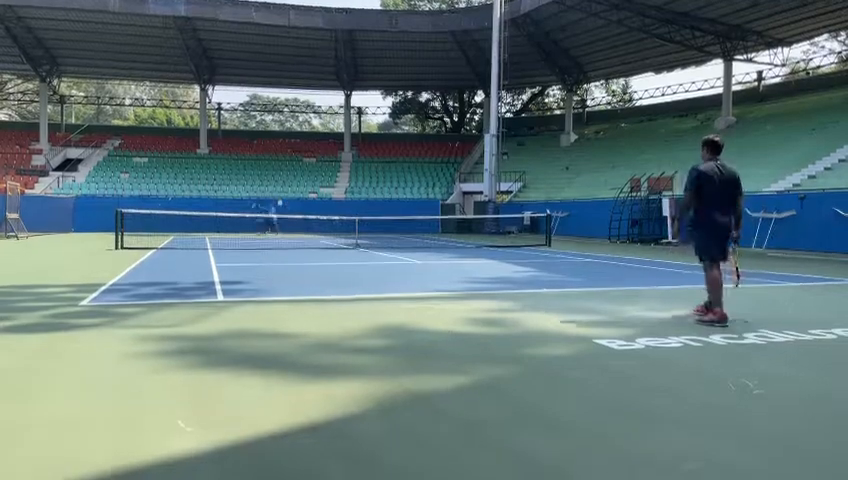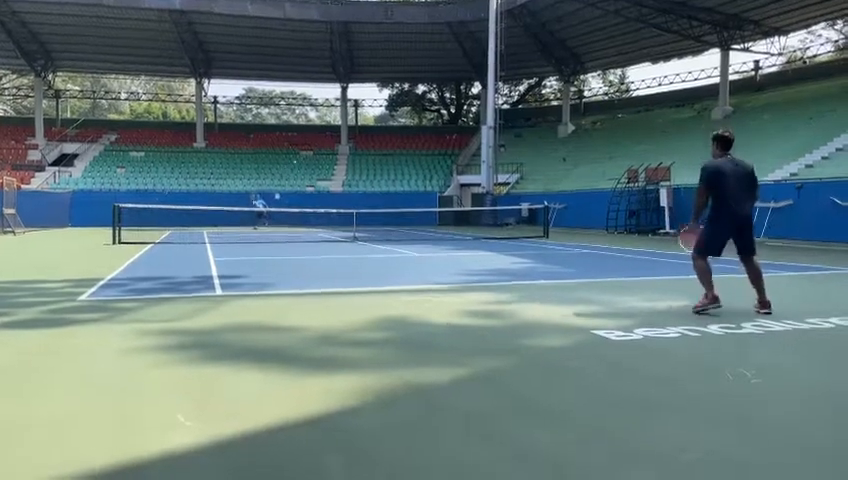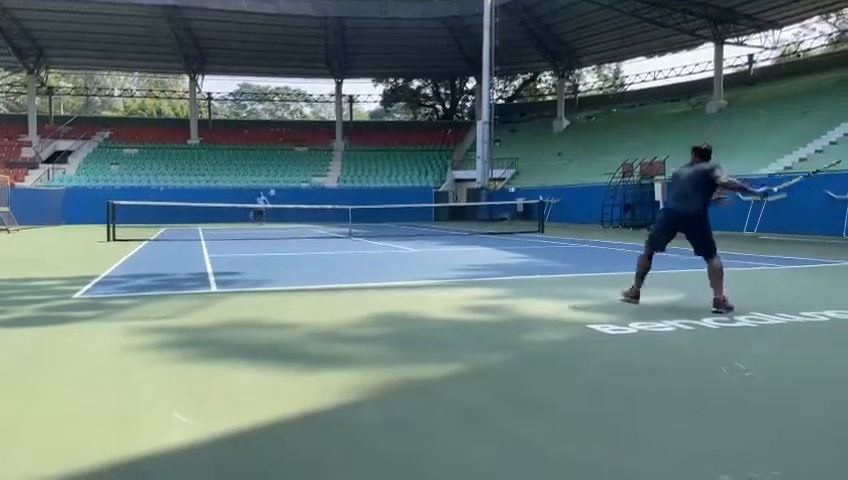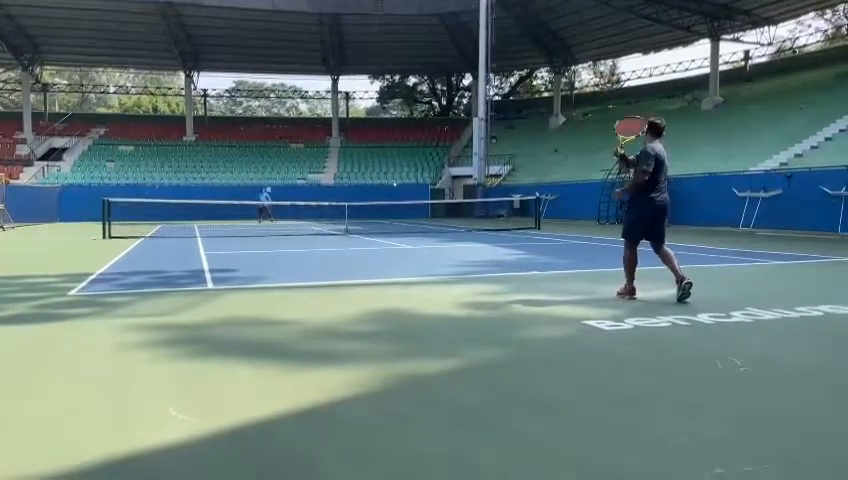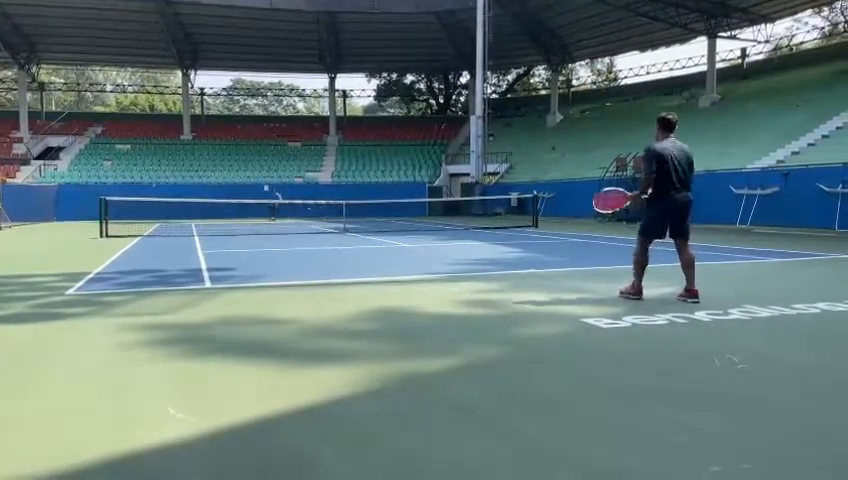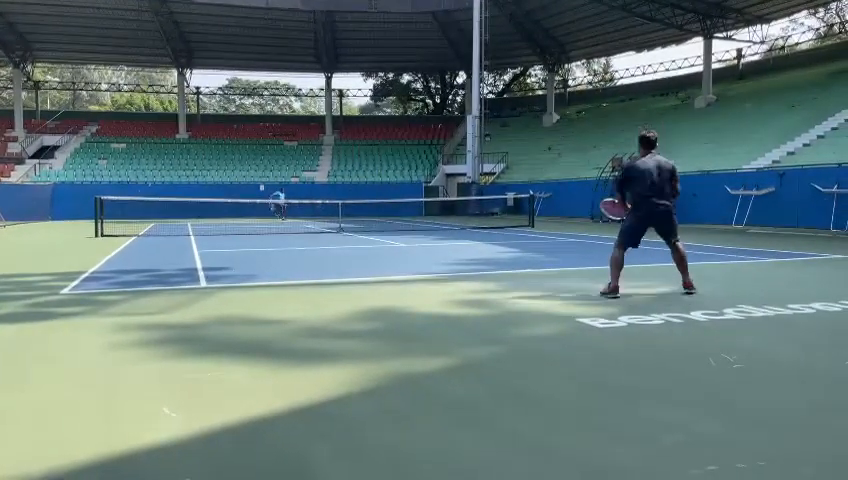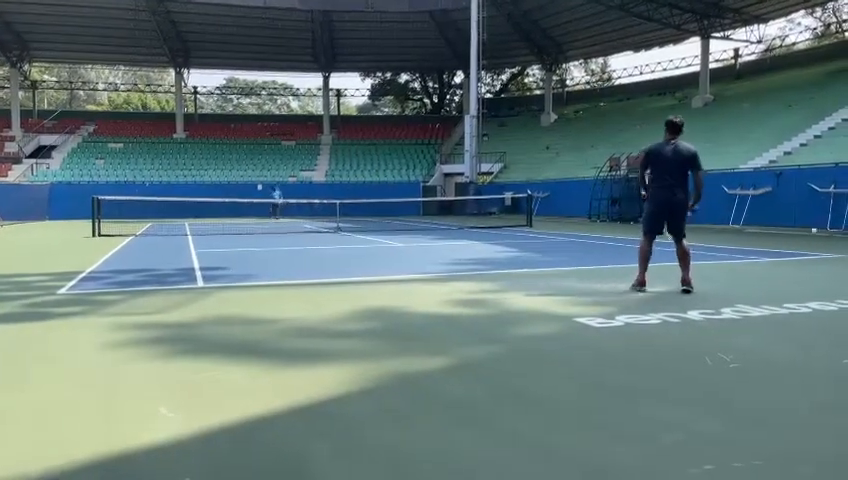
dt=0.7s
person 1, frame 1
left shoulder: (698, 170)
right shoulder: (732, 172)
left elbow: (689, 199)
right elbow: (738, 203)
left wrist: (679, 218)
right wrist: (737, 228)
left hip: (704, 225)
right hip: (724, 225)
left knee: (710, 266)
right knee: (715, 265)
left ankle: (718, 313)
right ankle: (711, 305)
person 1, frame 2
left shoulder: (710, 167)
right shoulder: (747, 167)
left elbow: (702, 197)
right elbow: (754, 195)
left wrist: (694, 220)
left hip: (720, 219)
right hip: (744, 219)
left knee: (699, 255)
right knee: (749, 259)
left ankle: (710, 296)
right ankle: (763, 302)
person 1, frame 3
left shoulder: (678, 172)
right shoulder: (712, 168)
right elbow: (724, 182)
right wrist: (752, 191)
left hip: (670, 213)
right hip: (696, 216)
left knee: (649, 251)
right knee: (712, 258)
left ankle: (634, 291)
right ankle: (719, 298)
person 1, frame 4
left shoulder: (649, 149)
right shoulder: (658, 149)
left elbow: (642, 177)
right elbow: (632, 163)
left wrist: (624, 191)
right wrist: (622, 156)
left hip: (643, 203)
right hip: (660, 203)
left knee: (630, 245)
right knee: (659, 246)
left ankle: (629, 287)
right ankle: (681, 278)
person 1, frame 5
left shoulder: (654, 149)
right shoulder: (685, 149)
left elbow: (648, 179)
right elbow: (689, 178)
left wrist: (639, 195)
left hip: (660, 202)
right hip: (683, 201)
left knee: (643, 243)
right knee: (683, 245)
left ankle: (636, 287)
right ankle: (691, 290)
person 1, frame 6
left shoulder: (630, 167)
right shoulder: (668, 164)
left elbow: (620, 195)
right elbow: (676, 191)
left wrist: (628, 206)
left hip: (640, 211)
right hip: (665, 210)
left knee: (619, 247)
right knee: (675, 244)
left ankle: (613, 286)
right ankle: (687, 282)
person 1, frame 7
left shoulder: (652, 150)
right shoulder: (690, 151)
left elbow: (641, 174)
right elbow: (698, 179)
left wrist: (647, 190)
right wrist: (695, 201)
left hip: (655, 198)
right hip: (679, 200)
left knee: (647, 238)
right knee: (680, 240)
left ankle: (641, 279)
right ankle: (686, 280)
